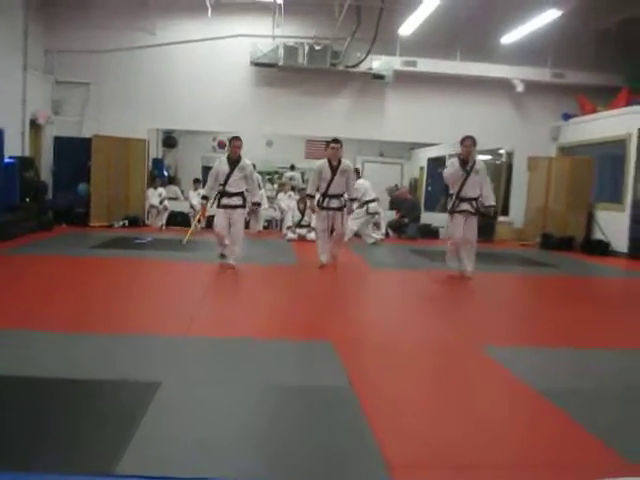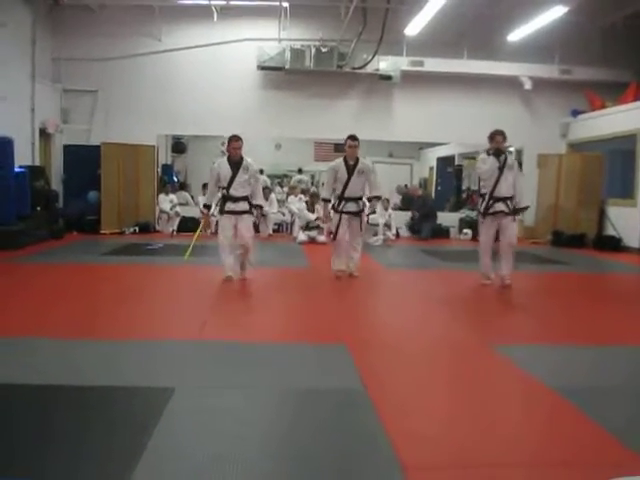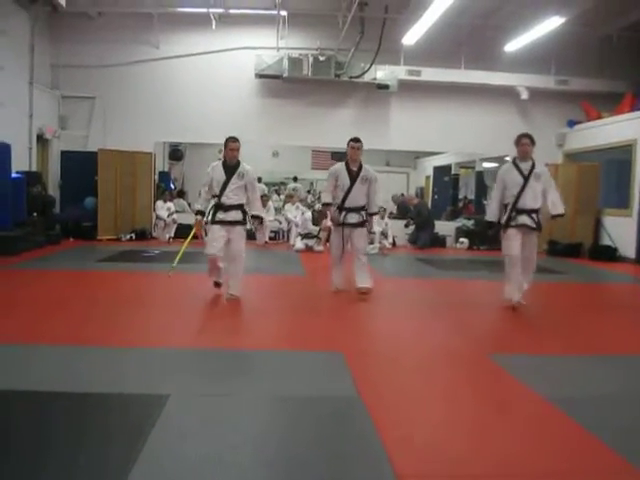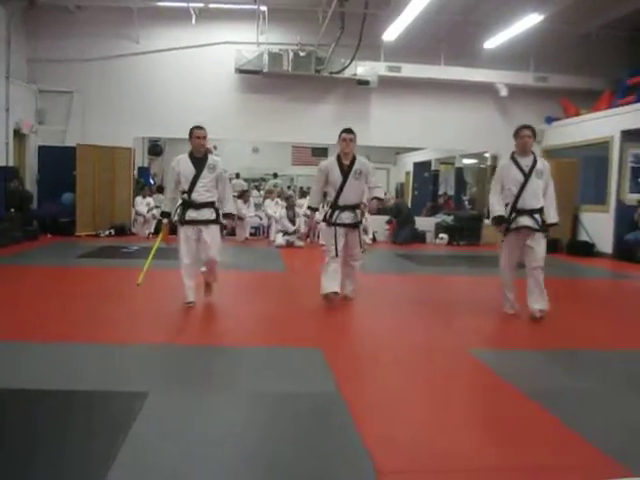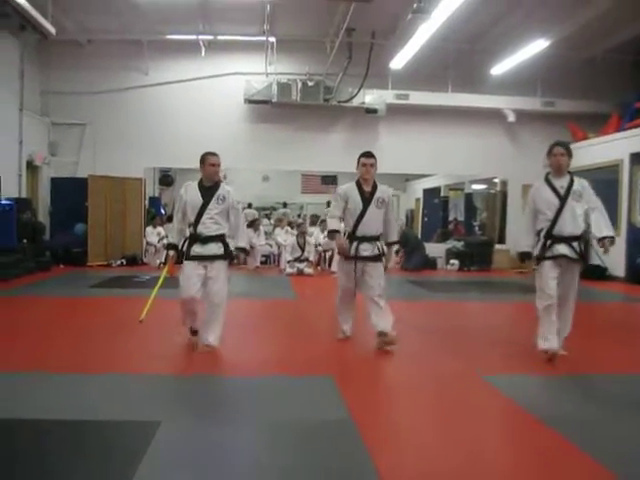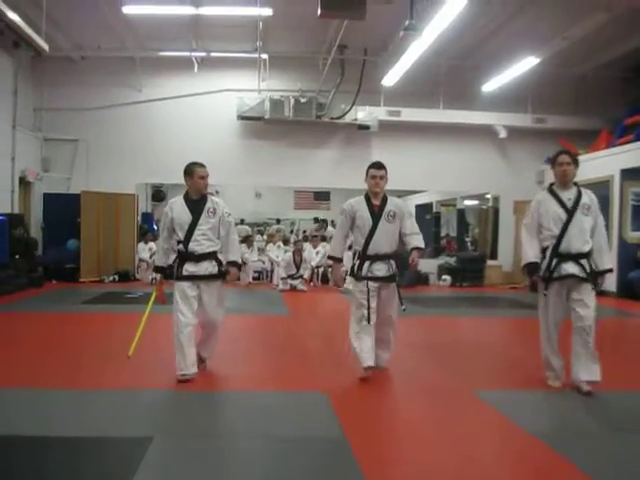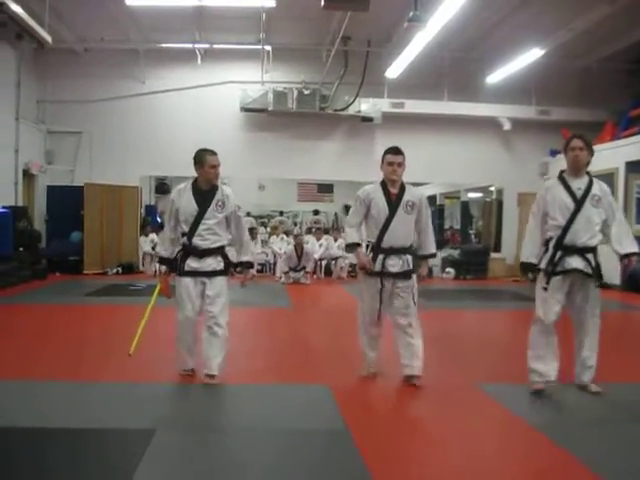
dt=0.5s
person 1, frame 1
left shoulder: (480, 165)
right shoulder: (454, 162)
left elbow: (486, 186)
right elbow: (448, 178)
left wrist: (489, 204)
right wrist: (460, 165)
left hip: (472, 205)
right hip: (456, 204)
left knee: (470, 239)
right knee: (456, 237)
left ankle: (466, 268)
right ankle: (453, 264)
person 1, frame 2
left shoulder: (512, 161)
right shoulder: (483, 159)
left elbow: (517, 184)
right elbow: (483, 174)
left wrist: (520, 205)
right wrist: (494, 157)
left hip: (507, 205)
right hip: (489, 205)
left knee: (509, 241)
right knee: (486, 242)
left ankle: (505, 274)
right ankle: (487, 275)
person 1, frame 3
left shoulder: (542, 170)
right shoulder: (506, 170)
left elbow: (550, 192)
right elbow: (496, 195)
left wrist: (557, 211)
right wrist: (492, 219)
left hip: (532, 219)
right hip: (512, 219)
left knee: (528, 260)
right knee: (513, 256)
left ankle: (519, 294)
right ankle: (511, 295)
person 1, frame 4
left shoulder: (543, 165)
right shoulder: (505, 167)
left elbow: (549, 194)
right elbow: (495, 193)
left wrist: (551, 220)
right wrist: (498, 216)
left hip: (535, 221)
right hip: (512, 220)
left knee: (537, 264)
right knee: (508, 265)
left ankle: (537, 307)
right ankle: (510, 303)
person 1, frame 5
left shoulder: (582, 186)
right shoulder: (538, 188)
left elbow: (596, 212)
right elbow: (529, 221)
left wrist: (605, 234)
right wrist: (525, 250)
left hip: (573, 249)
right hip: (547, 249)
left knee: (566, 299)
right knee: (547, 298)
left ankle: (557, 342)
right ankle: (548, 345)
person 1, frame 6
left shoulder: (589, 199)
right shoulder: (541, 200)
left elbow: (598, 235)
right elbow: (529, 233)
left wrist: (602, 268)
right wrist: (532, 264)
left hip: (582, 268)
right hip: (553, 268)
left knee: (585, 323)
right knee: (550, 324)
left ankle: (583, 378)
right ankle: (554, 374)
person 1, frame 7
left shoulder: (601, 190)
right shoulder: (549, 188)
left elbow: (614, 223)
right elbow: (536, 226)
right wrist: (529, 261)
left hip: (586, 262)
right hip: (555, 261)
left knee: (588, 322)
right knee: (545, 319)
left ankle: (584, 377)
right ankle: (540, 376)
person 2, frame 1
left shoulder: (246, 165)
right shoulder: (220, 163)
left elbow: (253, 185)
right elbow: (211, 181)
left wrist: (255, 202)
right wrist: (205, 199)
left hip: (238, 201)
right hip: (223, 200)
left knee: (236, 232)
right knee: (219, 229)
left ankle: (231, 259)
right ankle: (225, 249)
person 2, frame 2
left shoulder: (249, 164)
right shoulder: (219, 164)
left elbow: (256, 186)
right elbow: (212, 186)
left wrist: (258, 206)
right wrist: (207, 208)
left hip: (244, 206)
right hip: (226, 206)
left knee: (246, 239)
right knee: (226, 241)
left ankle: (242, 262)
right ankle: (229, 271)
person 2, frame 3
left shoulder: (247, 171)
right shoulder: (214, 168)
left elbow: (253, 195)
right elbow: (205, 192)
left wrist: (256, 216)
right wrist: (199, 214)
left hip: (237, 216)
right hip: (218, 215)
left knee: (236, 254)
right knee: (213, 252)
left ankle: (234, 290)
right ankle: (218, 277)
person 2, frame 4
left shoulder: (215, 163)
right shoulder: (179, 162)
left elbow: (224, 189)
right elbow: (171, 190)
left wrist: (228, 214)
right wrist: (166, 217)
left hip: (209, 214)
right hip: (187, 214)
left knee: (211, 255)
right knee: (187, 258)
left ankle: (208, 277)
right ankle: (190, 296)
person 2, frame 5
left shoulder: (228, 193)
right shoulder: (187, 190)
left elbow: (237, 222)
right elbow: (179, 221)
left wrist: (241, 248)
right wrist: (173, 248)
left hip: (218, 249)
right hip: (193, 248)
left knee: (216, 296)
right knee: (188, 294)
left ankle: (210, 339)
right ankle: (194, 325)
person 2, frame 6
left shoulder: (217, 205)
right shoulder: (173, 206)
left elbow: (229, 235)
right elbow: (165, 240)
left wrist: (233, 263)
right wrist: (160, 270)
left hip: (211, 267)
right hip: (184, 268)
left knee: (212, 317)
right knee: (184, 320)
left ankle: (201, 352)
right ankle: (186, 368)
person 2, frame 7
left shoulder: (227, 196)
right shoulder: (179, 194)
left elbow: (239, 232)
right elbow: (170, 230)
left wrist: (245, 263)
right wrist: (165, 262)
left hip: (216, 263)
right hip: (187, 262)
left knee: (216, 317)
right knee: (186, 317)
left ankle: (211, 370)
right ankle: (187, 363)
person 3, frame 1
left shoulder: (348, 166)
right shoulder: (320, 166)
left elbow: (350, 186)
right elbow: (313, 184)
left wrist: (351, 203)
right wrist: (311, 201)
left hip: (339, 202)
right hip: (324, 202)
left knee: (339, 231)
right knee: (322, 231)
left ankle: (333, 252)
right ankle: (323, 259)
person 3, frame 2
left shoulder: (367, 166)
right shoulder: (335, 166)
left elbow: (374, 185)
right elbow: (328, 186)
left wrist: (375, 200)
right wrist: (326, 207)
left hip: (357, 206)
right hip: (341, 205)
left knee: (356, 240)
right knee: (340, 238)
left ankle: (352, 268)
right ankle: (338, 268)
person 3, frame 3
left shoulder: (370, 173)
right shoulder: (336, 170)
left elbow: (372, 197)
right elbow: (327, 192)
left wrist: (371, 218)
right wrist: (331, 209)
left hip: (360, 217)
right hip: (341, 216)
left knee: (360, 252)
right knee: (337, 253)
left ankle: (363, 285)
right ankle: (338, 284)
person 3, frame 4
left shoulder: (365, 165)
right shoulder: (326, 165)
left elbow: (374, 186)
right elbow: (317, 190)
left wrist: (374, 200)
right wrist: (312, 213)
left hip: (354, 216)
right hip: (334, 216)
left knee: (352, 257)
right knee: (332, 254)
left ankle: (347, 289)
right ankle: (331, 291)
person 3, frame 5
left shoulder: (386, 193)
right shoulder: (344, 191)
left elbow: (390, 222)
right elbow: (333, 216)
left wrist: (390, 248)
right wrist: (337, 237)
left hip: (374, 249)
right hip: (351, 247)
left knee: (377, 293)
right knee: (346, 292)
left ankle: (384, 333)
right ankle: (345, 328)
person 3, frame 6
left shoulder: (399, 206)
right shoulder: (352, 206)
left elbow: (412, 232)
right elbow: (340, 236)
left wrist: (415, 251)
right wrist: (336, 265)
left hip: (388, 268)
right hip: (362, 268)
left knee: (387, 318)
right knee: (363, 317)
left ankle: (379, 359)
right ankle: (366, 364)
person 3, frame 7
left shoulder: (417, 197)
right shoulder: (367, 193)
left elbow: (425, 230)
right elbow: (352, 225)
left wrist: (424, 262)
right wrist: (358, 251)
left hip: (404, 263)
right hip: (375, 262)
left knee: (407, 319)
right knee: (370, 317)
left ankle: (411, 370)
right ankle: (371, 363)
